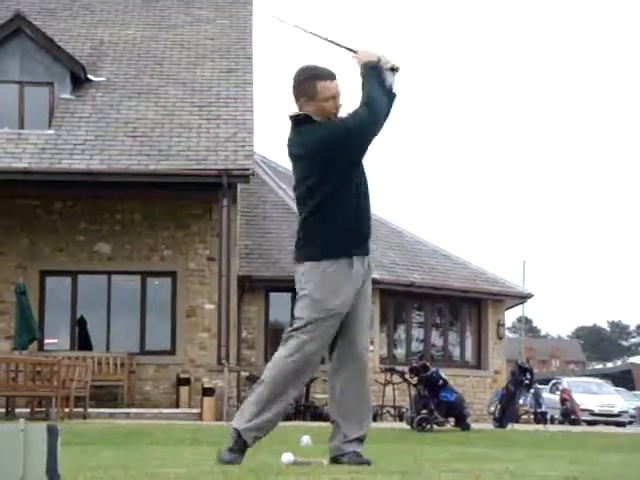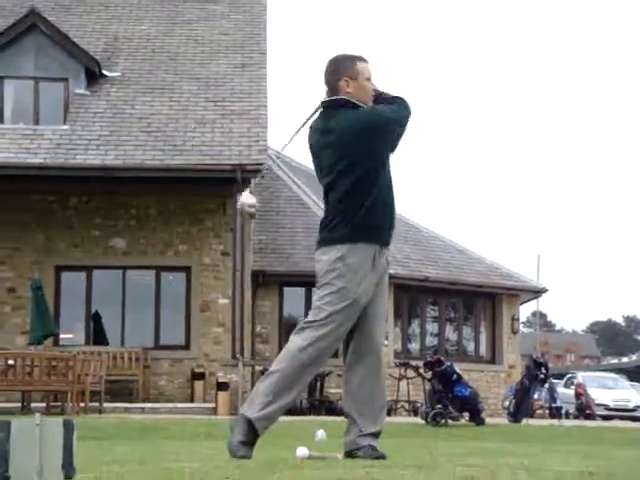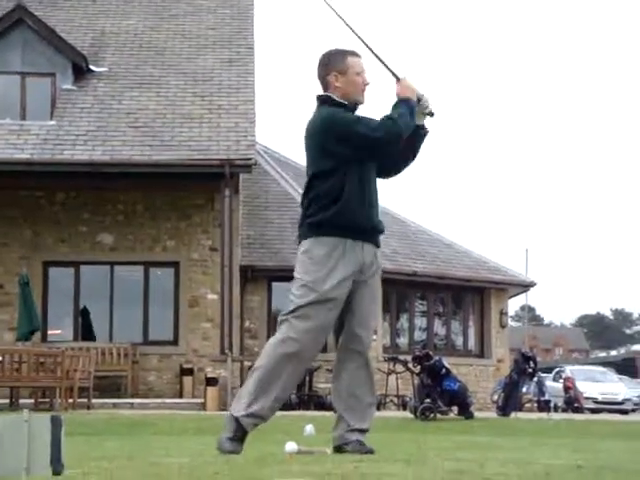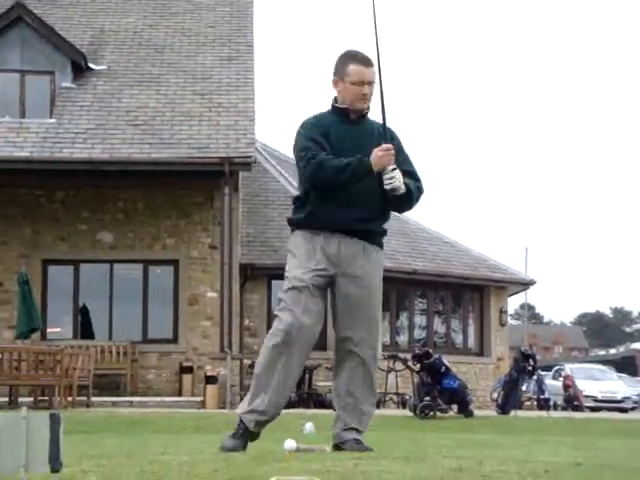
dt=0.5s
person 1, frame 1
left shoulder: (327, 130)
right shoulder: (316, 138)
left elbow: (358, 126)
right elbow: (371, 115)
left wrist: (380, 77)
right wrist: (371, 70)
left hip: (356, 260)
right hip: (324, 263)
left knee: (354, 357)
right knee: (300, 352)
left ankle: (347, 443)
right ankle: (242, 432)
person 1, frame 2
left shoulder: (324, 126)
right shoulder: (365, 122)
right elbow: (401, 108)
left wrist: (364, 97)
right wrist: (371, 96)
left hip: (369, 250)
right hip: (350, 250)
left knee: (368, 348)
right knee: (316, 337)
left ankle: (362, 436)
right ankle: (252, 419)
person 1, frame 3
left shoulder: (352, 125)
right shoulder: (328, 121)
left elbow: (390, 162)
right elbow: (386, 135)
left wrist: (417, 121)
right wrist: (406, 102)
left hip: (364, 247)
right hip: (328, 244)
left knee: (357, 344)
right knee: (297, 334)
left ankle: (351, 431)
right ankle: (241, 418)
person 1, frame 4
left shoulder: (385, 137)
right shoulder: (314, 127)
left elbow: (411, 191)
right elbow: (314, 170)
left wrist: (399, 183)
right wrist: (364, 165)
left hip: (364, 247)
right hip: (313, 241)
left knee: (359, 342)
right knee: (291, 330)
left ankle: (349, 429)
right ankle: (251, 419)
